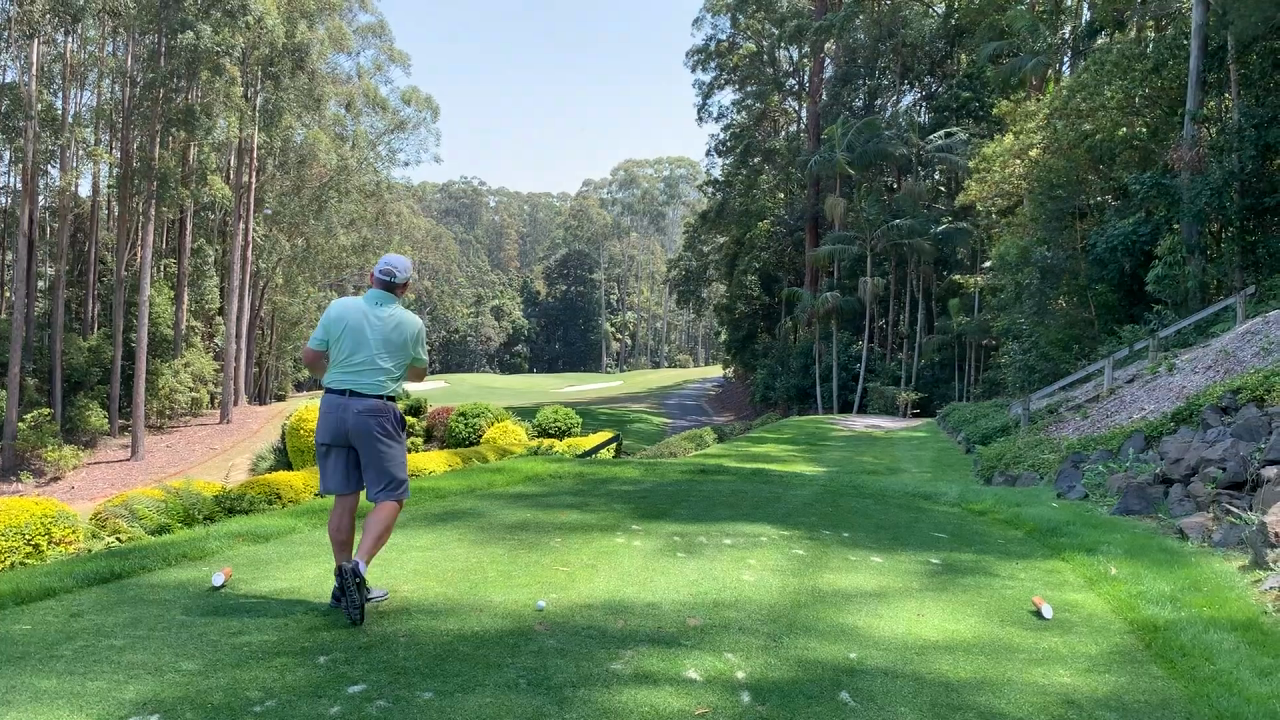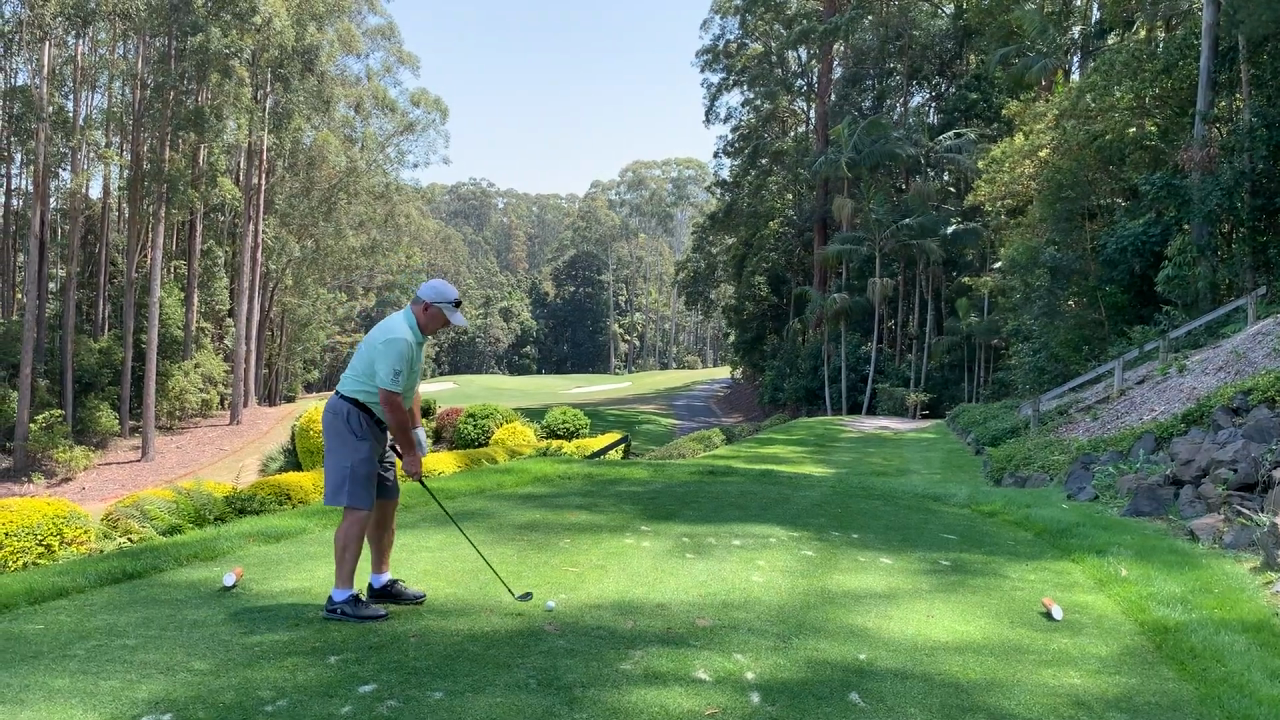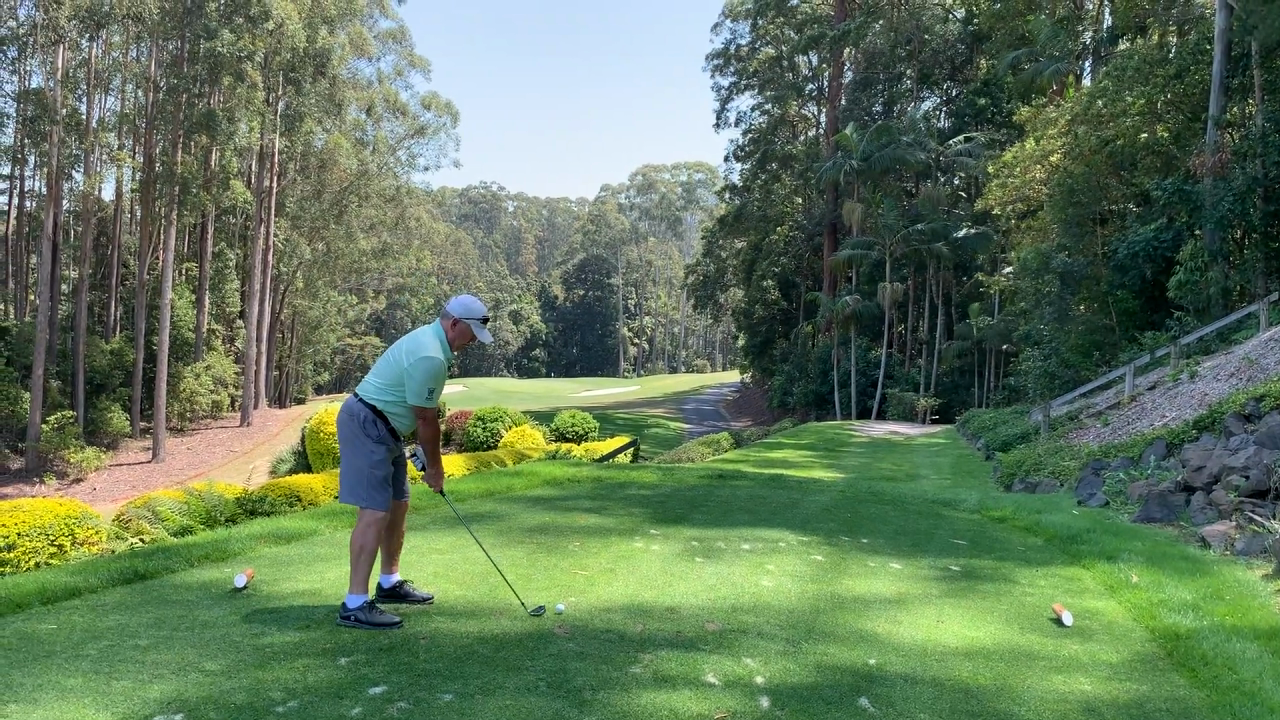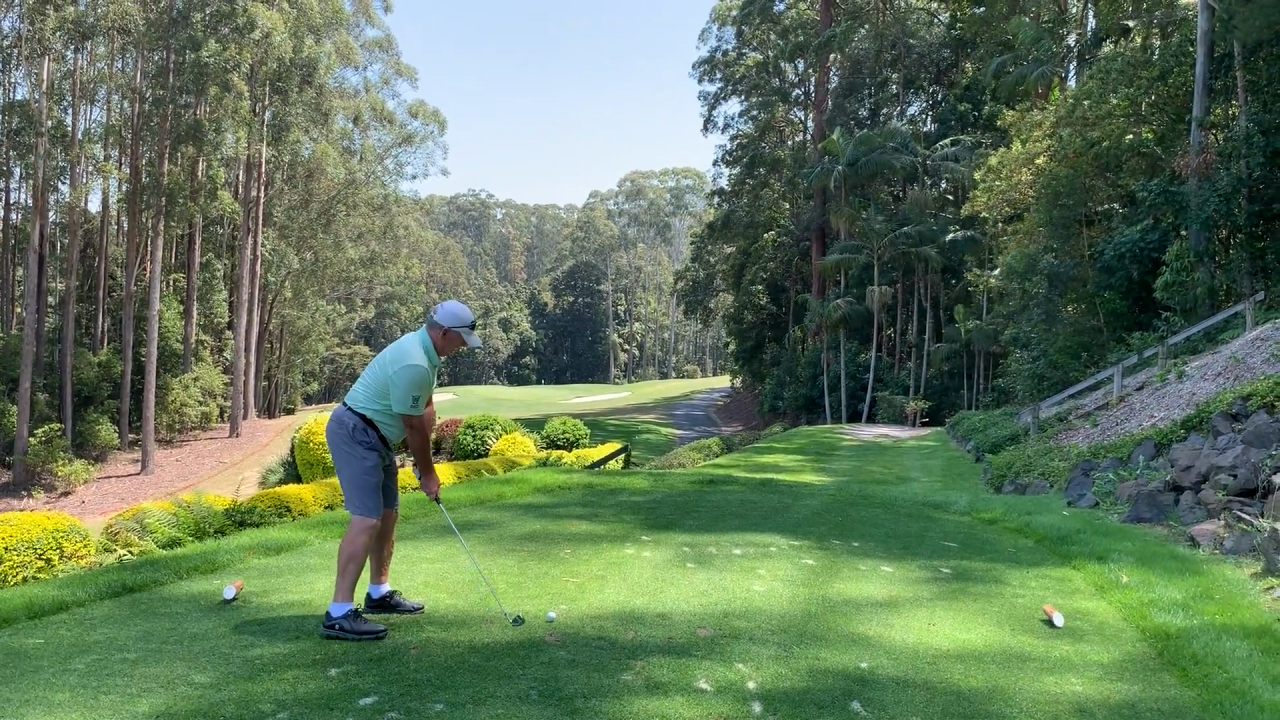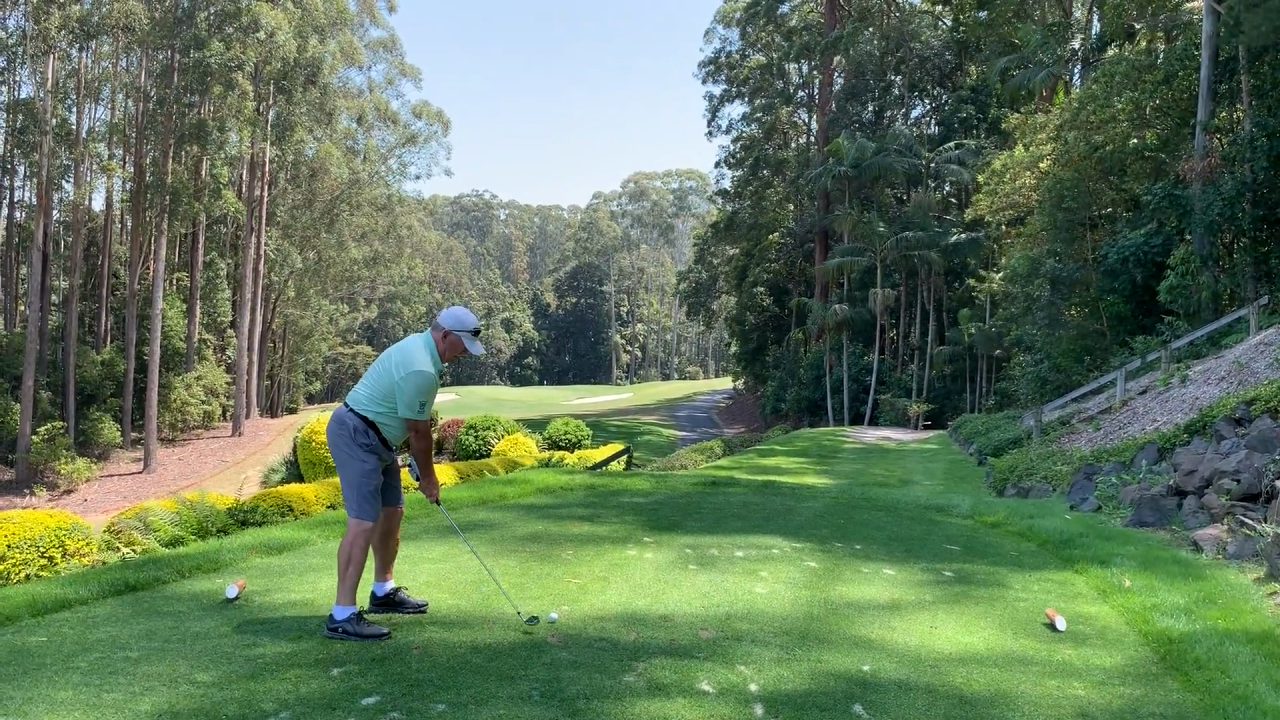
dt=1s
person 1, frame 1
left shoulder: (338, 309)
right shoulder: (411, 324)
left elbow: (311, 360)
right elbow: (419, 372)
left hip: (334, 408)
right hip: (376, 414)
left knee: (344, 499)
right knee: (391, 498)
left ankle: (347, 581)
right ankle: (355, 566)
person 1, frame 2
left shoulder: (410, 330)
right shoulder: (398, 339)
left elbow: (408, 390)
right elbow: (392, 403)
left wrist: (417, 432)
right wrist: (410, 452)
left hip: (369, 423)
right hip: (352, 421)
left knee: (385, 502)
right knee: (359, 508)
left ankle: (381, 582)
right ankle: (341, 598)
person 1, frame 3
left shoulder: (432, 339)
right shoulder: (429, 357)
left elbow: (425, 414)
right elbow: (426, 418)
left wrist: (425, 451)
right wrist: (435, 466)
left hip: (383, 428)
right hip: (366, 426)
left knee: (397, 504)
right knee: (374, 512)
left ankle: (390, 583)
right ankle: (355, 604)
person 1, frame 4
left shoulder: (423, 349)
right shoulder: (413, 365)
left elbow: (425, 410)
right elbow: (413, 426)
left wrist: (423, 462)
right wrist: (428, 474)
left hip: (373, 437)
right hip: (356, 434)
left knee: (387, 514)
right knee: (366, 519)
left ankle: (379, 593)
right ankle: (339, 613)
person 1, frame 5
left shoulder: (421, 345)
right shoulder: (420, 370)
left elbow: (418, 425)
right elbow: (418, 431)
left wrist: (420, 463)
right wrist: (428, 477)
left hip: (373, 437)
right hip: (357, 435)
left knee: (391, 511)
right knee: (364, 521)
left ankle: (384, 591)
right ankle: (342, 616)
